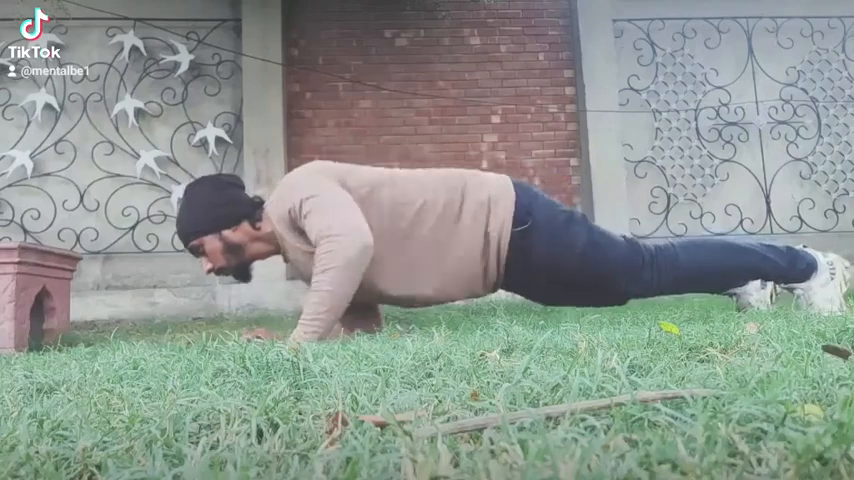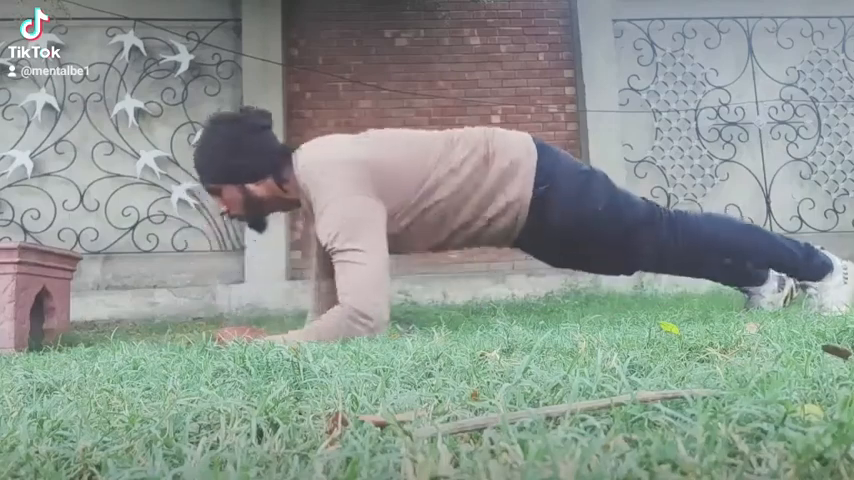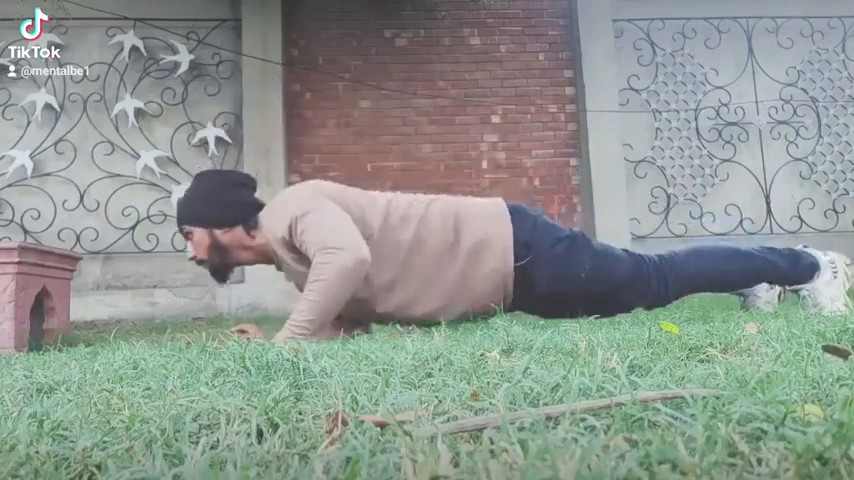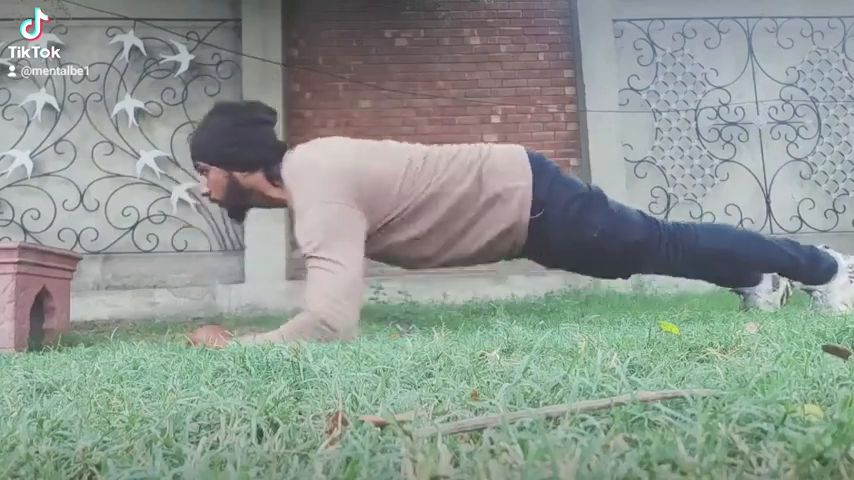
dt=1s
person 1, frame 1
left shoulder: (301, 191)
right shoulder: (300, 251)
left elbow: (356, 247)
right elbow: (362, 318)
left wrist: (300, 343)
right wrist: (319, 339)
left hip: (510, 222)
right hip: (505, 264)
left knee: (650, 267)
right knee: (635, 284)
right ankle: (744, 282)
person 1, frame 2
left shoulder: (335, 184)
right shoulder: (307, 173)
left elbow: (369, 313)
right elbow: (331, 278)
left wrist: (275, 347)
right wrist: (312, 334)
left hip: (535, 182)
right hip: (518, 211)
left knee: (665, 235)
right knee: (633, 255)
right ankle: (760, 283)
person 1, frame 3
left shoulder: (296, 209)
right shoulder: (291, 259)
left elbow: (350, 259)
right elbow: (350, 326)
left wrist: (288, 344)
right wrist: (285, 341)
left hip: (513, 252)
right hip: (505, 279)
left knee: (653, 279)
right knee: (632, 289)
right ankle: (753, 280)
person 1, frame 4
left shoulder: (320, 192)
right shoulder: (305, 167)
left elbow: (336, 319)
right elbow: (328, 287)
left wrist: (246, 349)
right wrist: (291, 339)
left hip: (532, 199)
right hip: (516, 214)
left knee: (666, 245)
right knee: (643, 258)
right ankle: (756, 283)
